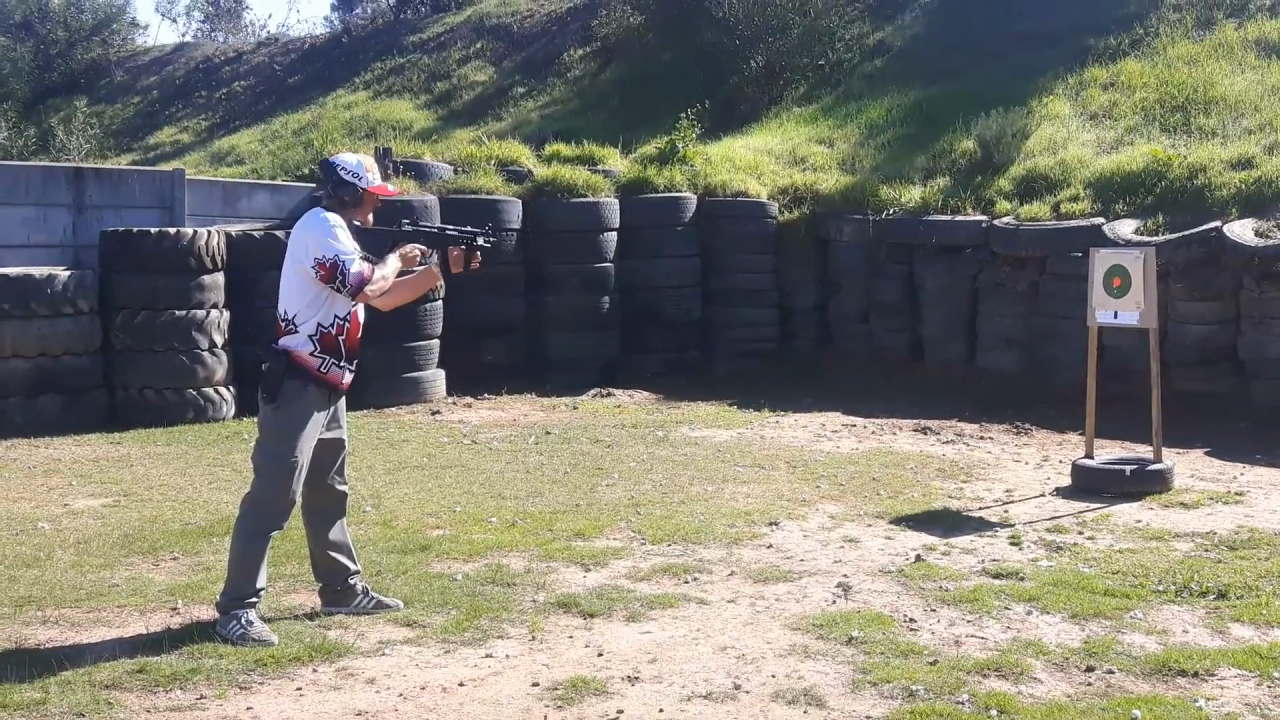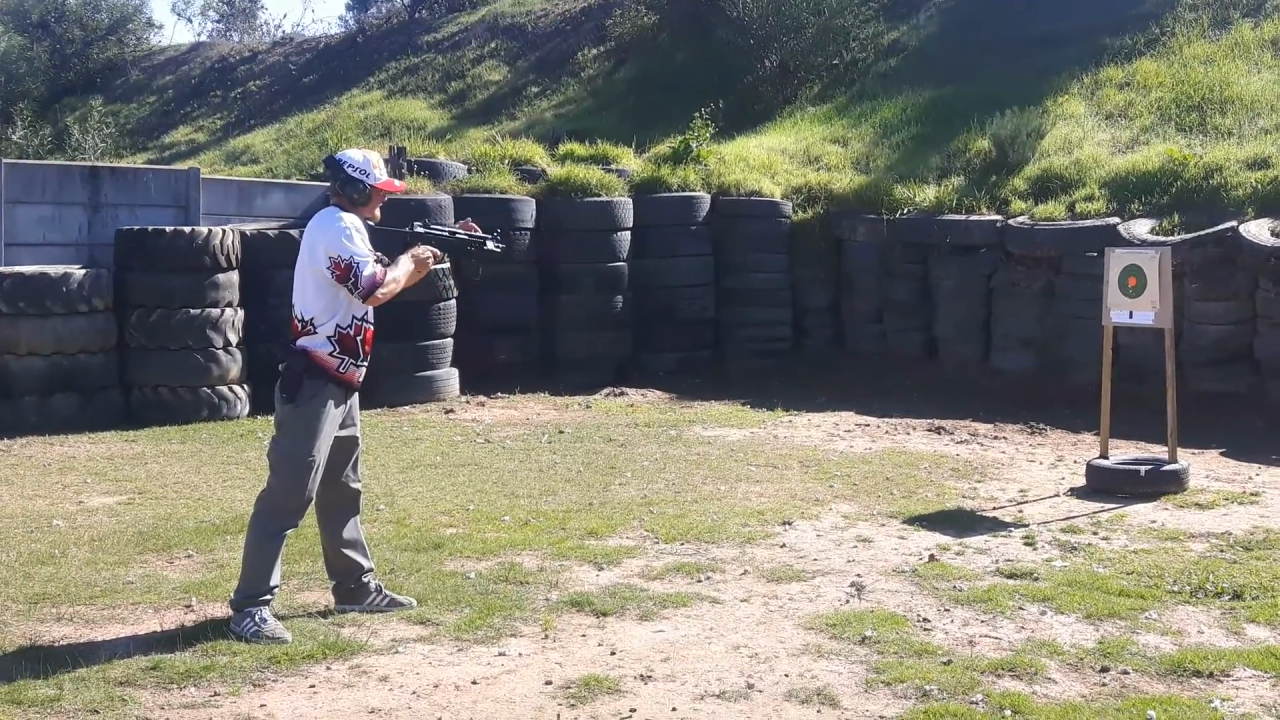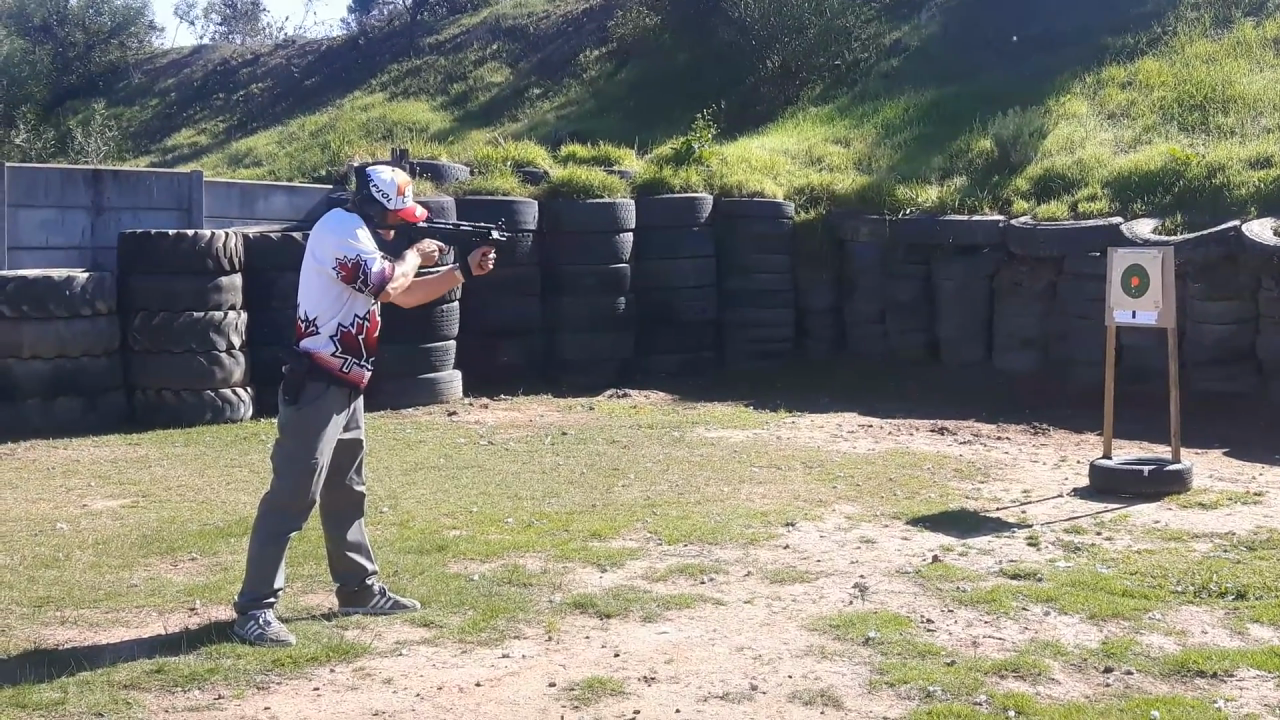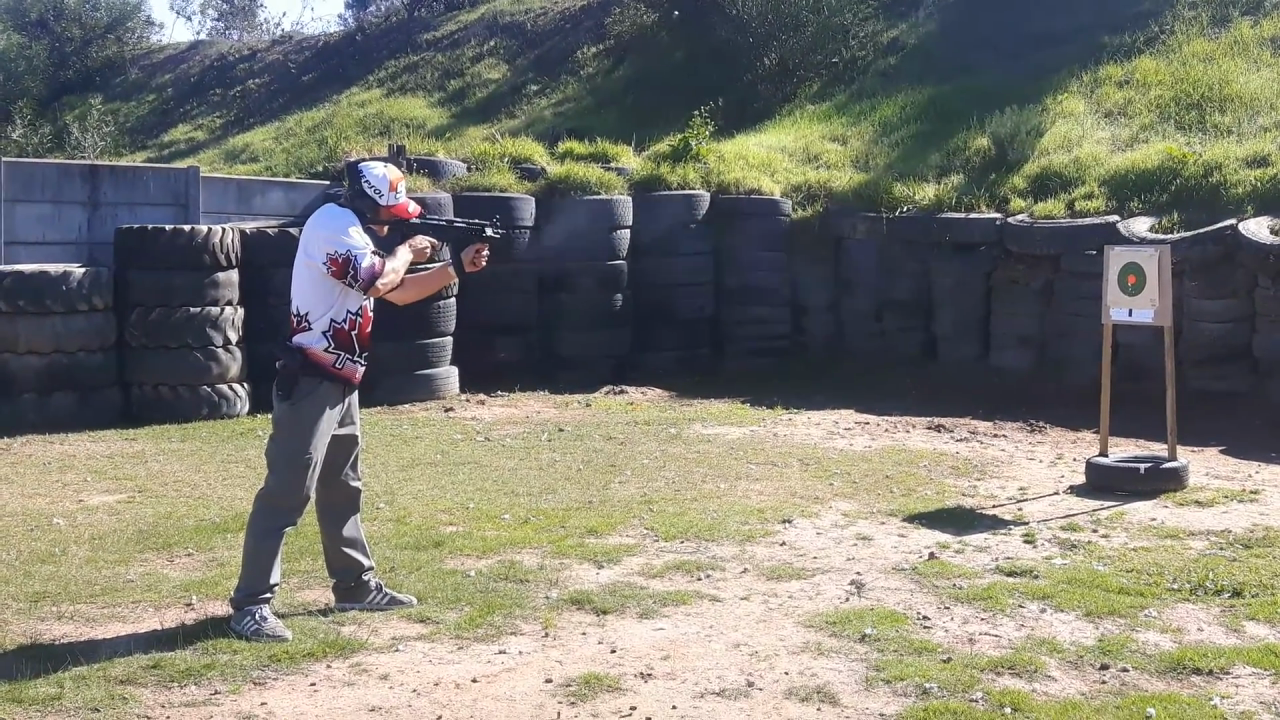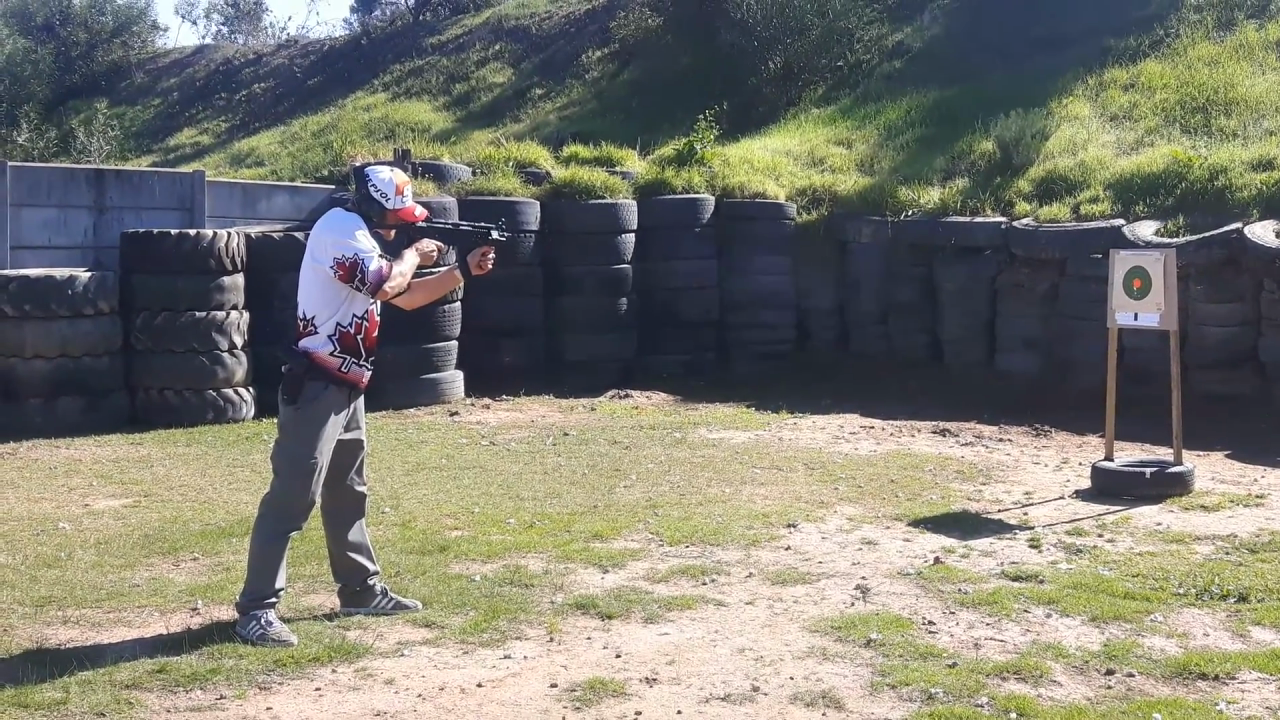
dt=1s
person 1, frame 1
left shoulder: (338, 233)
right shoulder: (322, 225)
left elbow: (386, 299)
right elbow: (368, 287)
left wrist: (443, 268)
right wrist: (397, 258)
left hip: (327, 385)
right hip: (298, 383)
left knee: (329, 493)
right knee: (274, 494)
left ankle: (343, 590)
right ankle: (236, 608)
person 1, frame 2
left shoulder: (345, 227)
right shoulder: (337, 225)
left elbow: (379, 282)
right elbow: (377, 290)
left wrist: (437, 247)
right wrist: (410, 260)
left hip: (340, 381)
right hip: (315, 381)
left knee: (343, 491)
right knee: (289, 494)
left ankle: (357, 588)
right ankle: (250, 606)
person 1, frame 3
left shoulder: (358, 237)
right shoulder: (340, 226)
left elbow: (405, 295)
right elbow: (387, 286)
left wrist: (465, 269)
right wrist: (415, 255)
left hip: (344, 385)
right hip: (317, 384)
left knee: (346, 494)
right knee: (292, 496)
left ankle: (360, 590)
right ankle: (255, 608)
person 1, frame 4
left shoulder: (353, 235)
right shoulder: (331, 222)
left elbow: (398, 292)
right elbow: (377, 282)
left wrist: (458, 266)
right wrist: (407, 251)
left hip: (339, 382)
right hip: (310, 381)
left knee: (342, 490)
right knee: (287, 492)
left ankle: (357, 586)
right ankle: (250, 604)
person 1, frame 5
left shoulder: (360, 238)
right shoulder: (339, 226)
left elbow: (406, 297)
right elbow: (385, 285)
left wrist: (465, 269)
right wrist: (414, 255)
left hip: (345, 386)
right hip: (316, 384)
left knee: (348, 494)
right knee: (293, 496)
left ankle: (361, 589)
right ankle: (255, 608)
